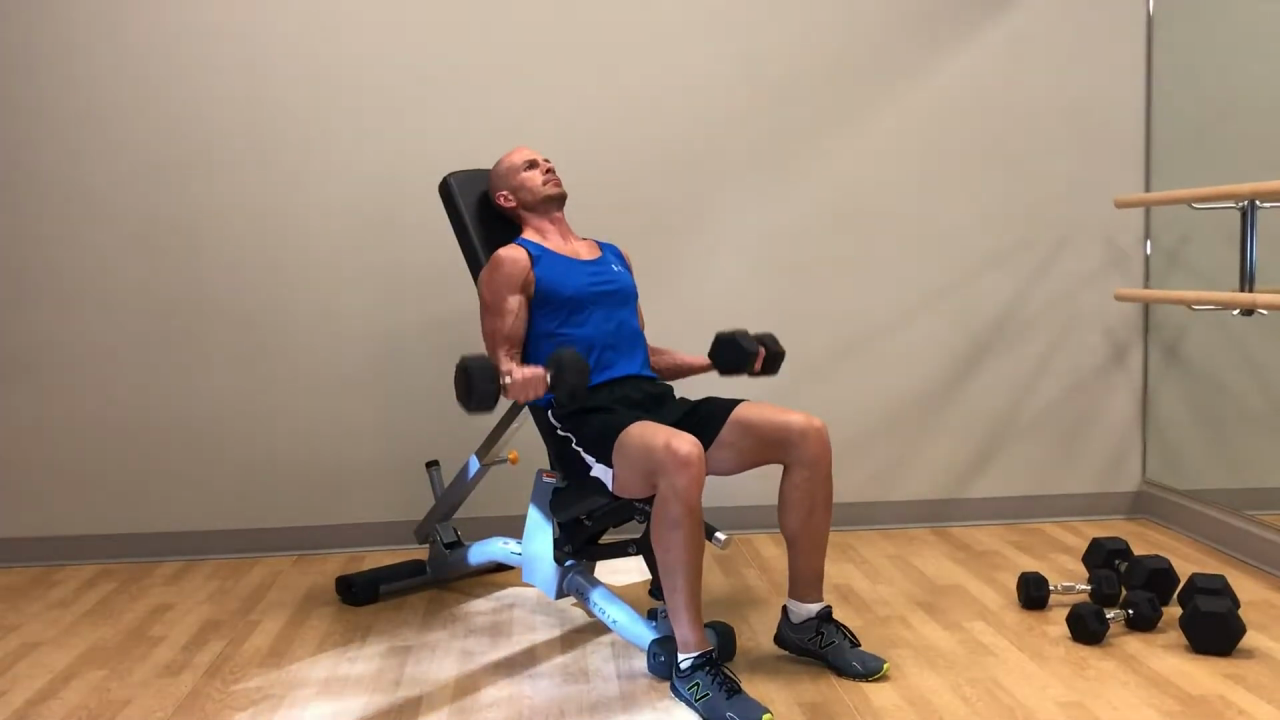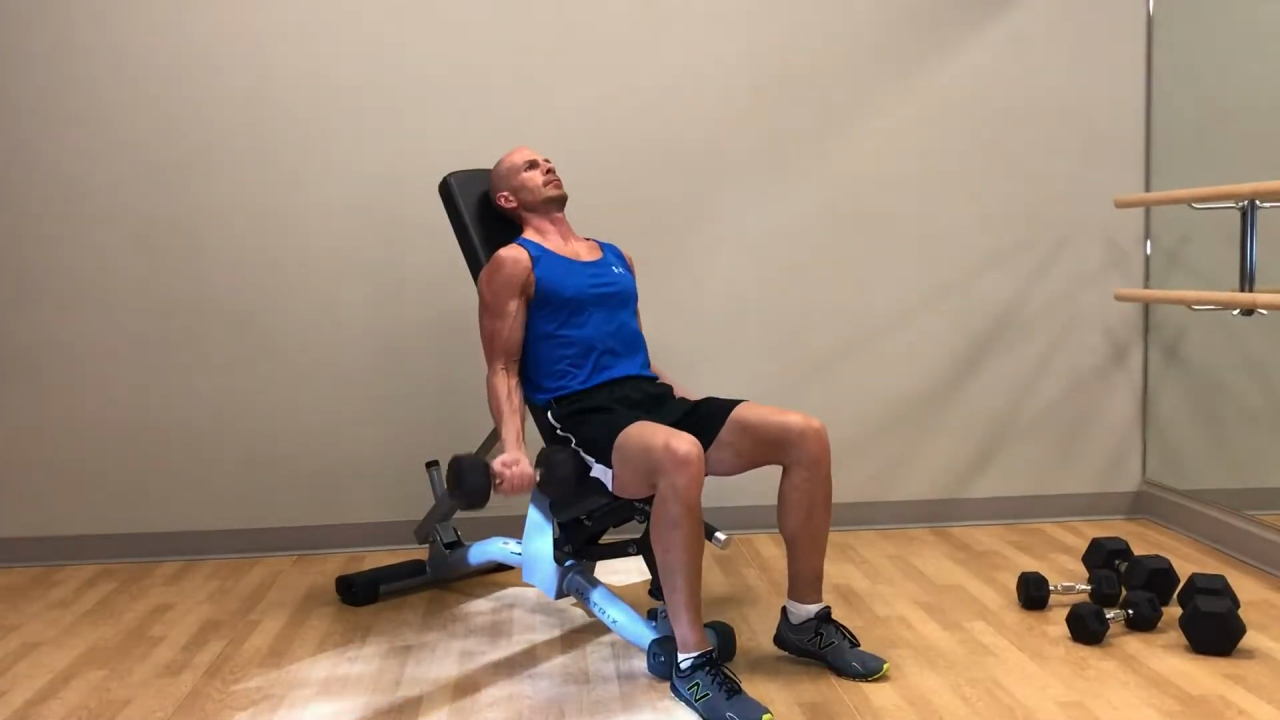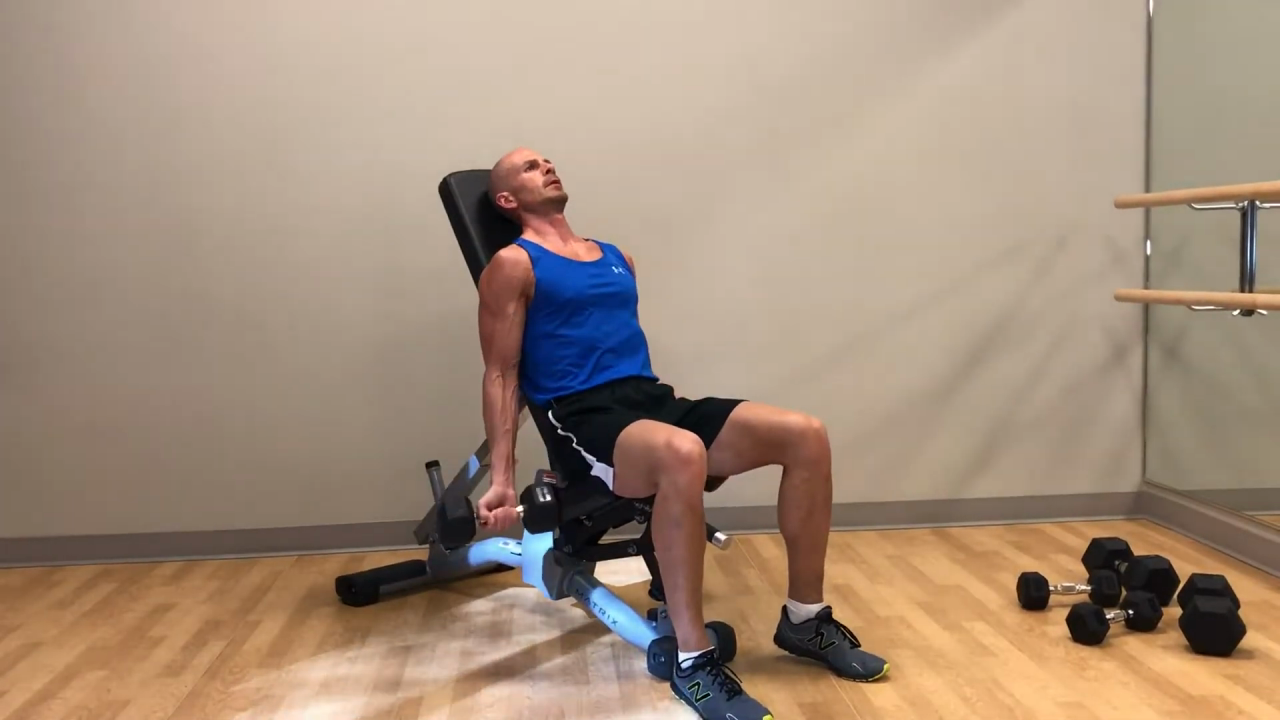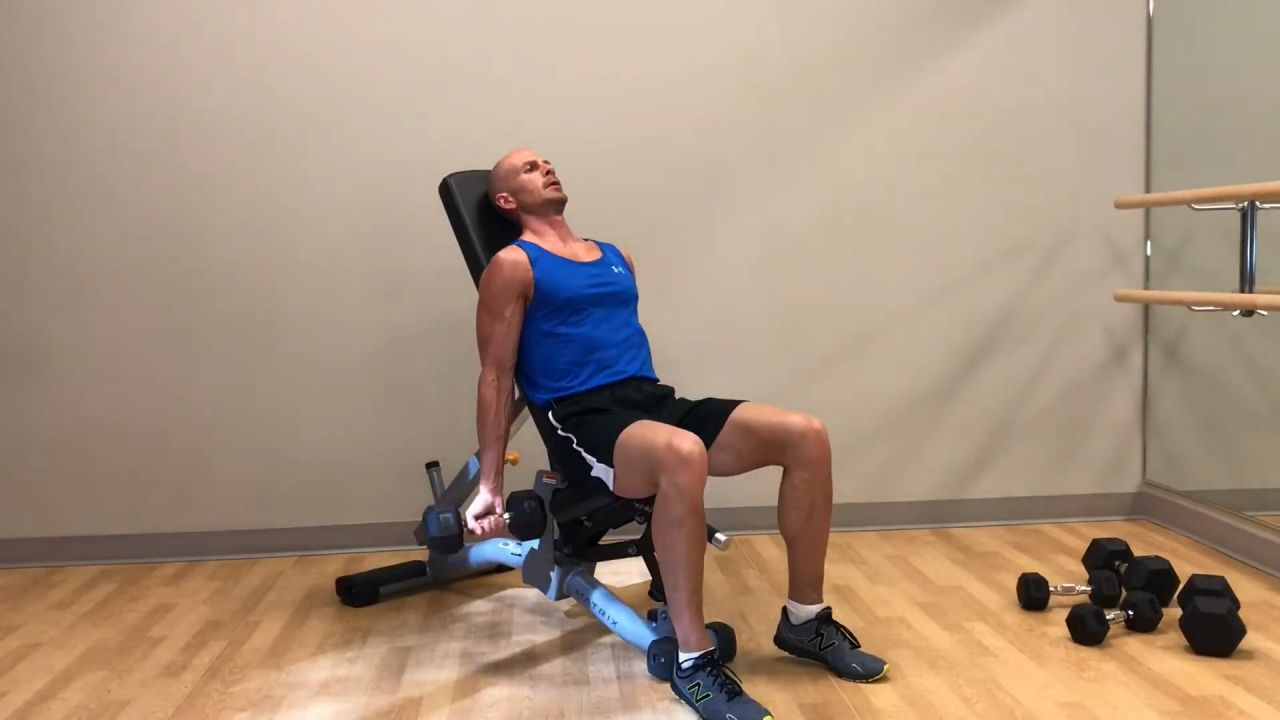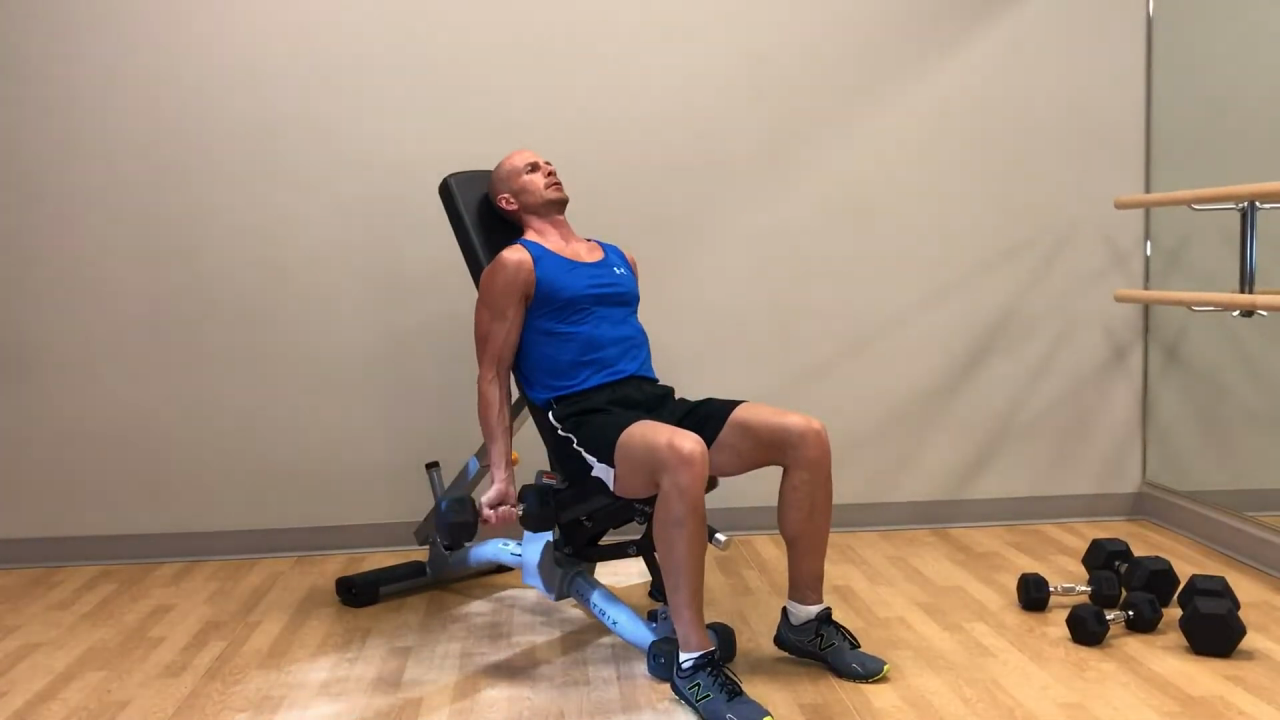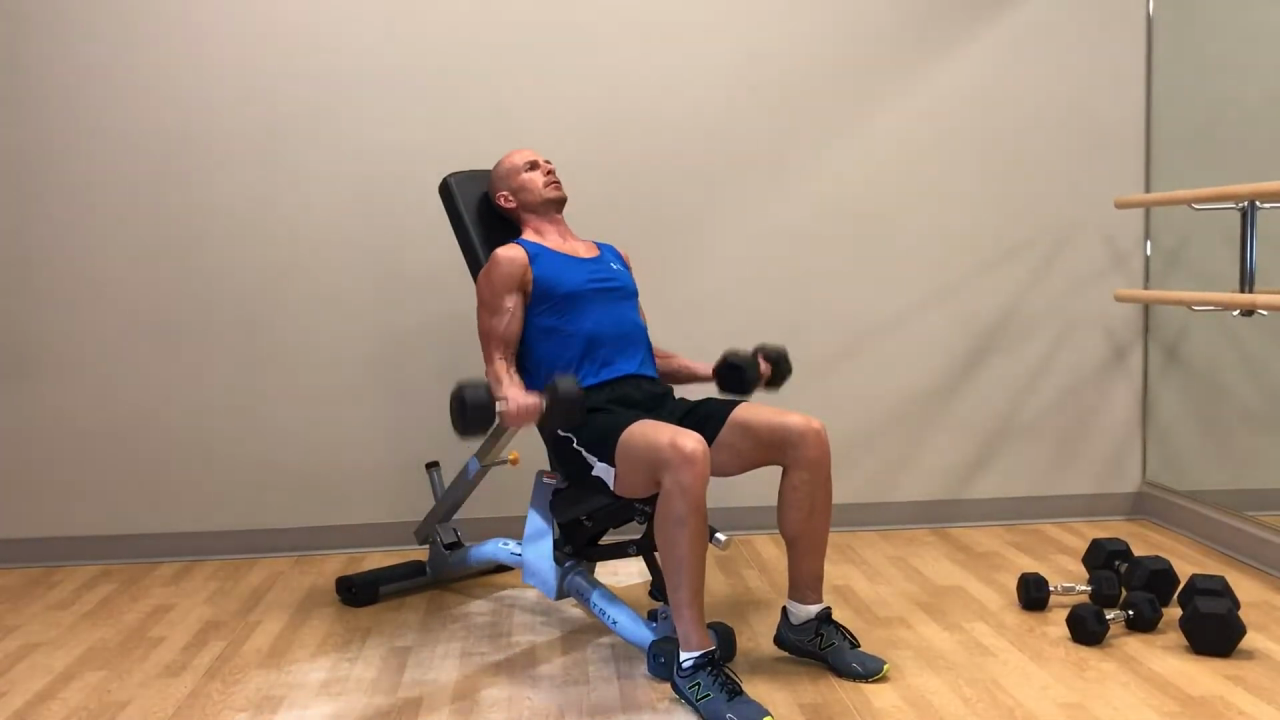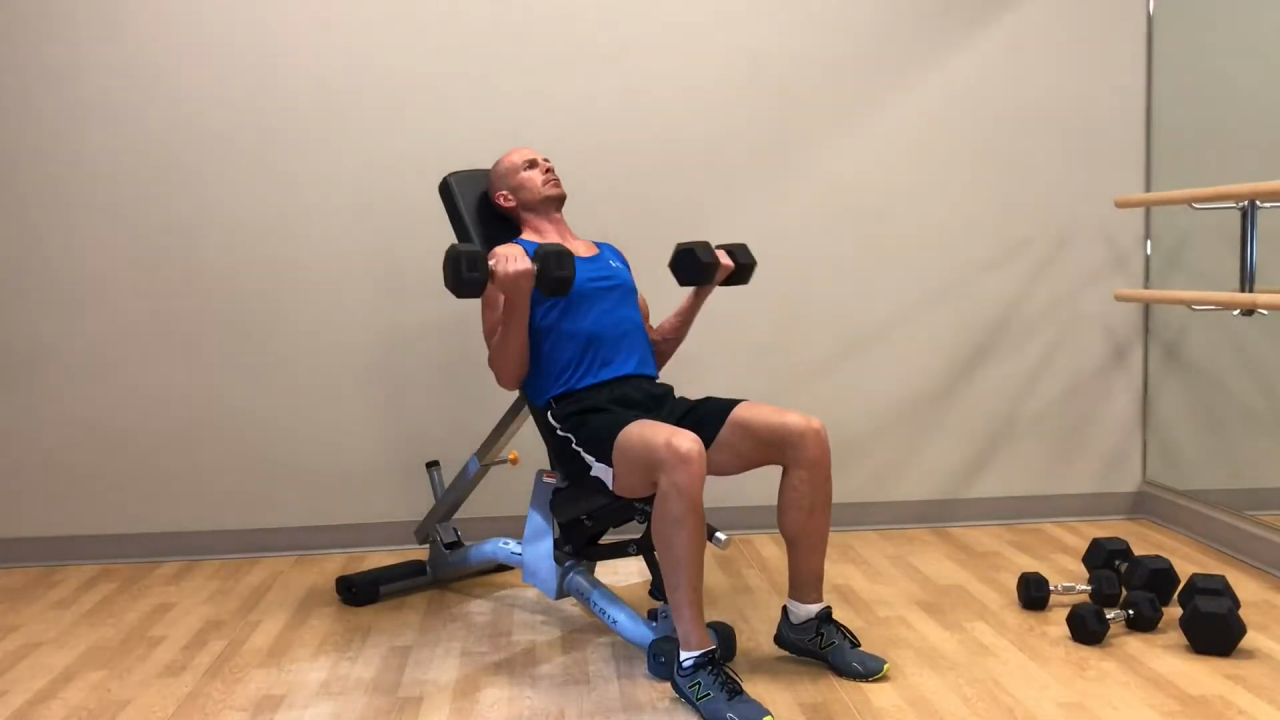
dt=0.4s
person 1, frame 1
left shoulder: (614, 256)
right shoulder: (513, 262)
right elbow: (505, 360)
left wrist: (711, 360)
right wrist: (519, 378)
left hip: (653, 400)
right hip: (586, 418)
left knee: (806, 434)
right knee: (680, 455)
left ankle: (805, 619)
right ankle: (692, 662)
person 1, frame 2
left shoulder: (616, 257)
right shoulder: (513, 264)
right elbow: (504, 369)
left wrist: (690, 400)
right wrist: (514, 449)
left hip: (651, 399)
right hip: (584, 418)
left knee: (805, 435)
right knee: (678, 456)
left ankle: (804, 619)
right ankle: (692, 662)
person 1, frame 3
left shoulder: (616, 258)
right shoulder: (514, 265)
right elbow: (501, 376)
right wrist: (502, 479)
left hip: (652, 399)
right hip: (584, 419)
left knee: (805, 434)
right knee: (680, 453)
left ankle: (804, 619)
right ankle: (693, 661)
person 1, frame 4
left shoulder: (616, 258)
right shoulder: (514, 266)
right elbow: (496, 378)
right wrist: (489, 487)
left hip: (653, 401)
right hip: (586, 420)
left knee: (806, 436)
right knee: (682, 455)
left ankle: (806, 620)
right ankle: (693, 661)
person 1, frame 5
left shoulder: (619, 259)
right shoulder: (515, 265)
right elbow: (492, 374)
right wrist: (501, 475)
left hip: (653, 400)
right hip: (585, 420)
left knee: (806, 436)
right knee: (682, 454)
left ankle: (805, 619)
right ankle: (694, 661)
person 1, frame 6
left shoulder: (614, 257)
right shoulder: (511, 261)
right elbow: (500, 360)
left wrist: (720, 370)
right wrist: (513, 395)
left hip: (653, 400)
right hip: (586, 419)
left knee: (805, 435)
right knee: (685, 453)
left ankle: (805, 619)
right ankle: (695, 661)
person 1, frame 7
left shoulder: (611, 256)
right shoulder: (511, 258)
right elbow: (509, 376)
left wrist: (699, 291)
right wrist: (516, 296)
left hip: (652, 399)
right hip: (584, 418)
left knee: (804, 435)
right knee: (680, 453)
left ankle: (805, 619)
right ankle: (694, 660)
